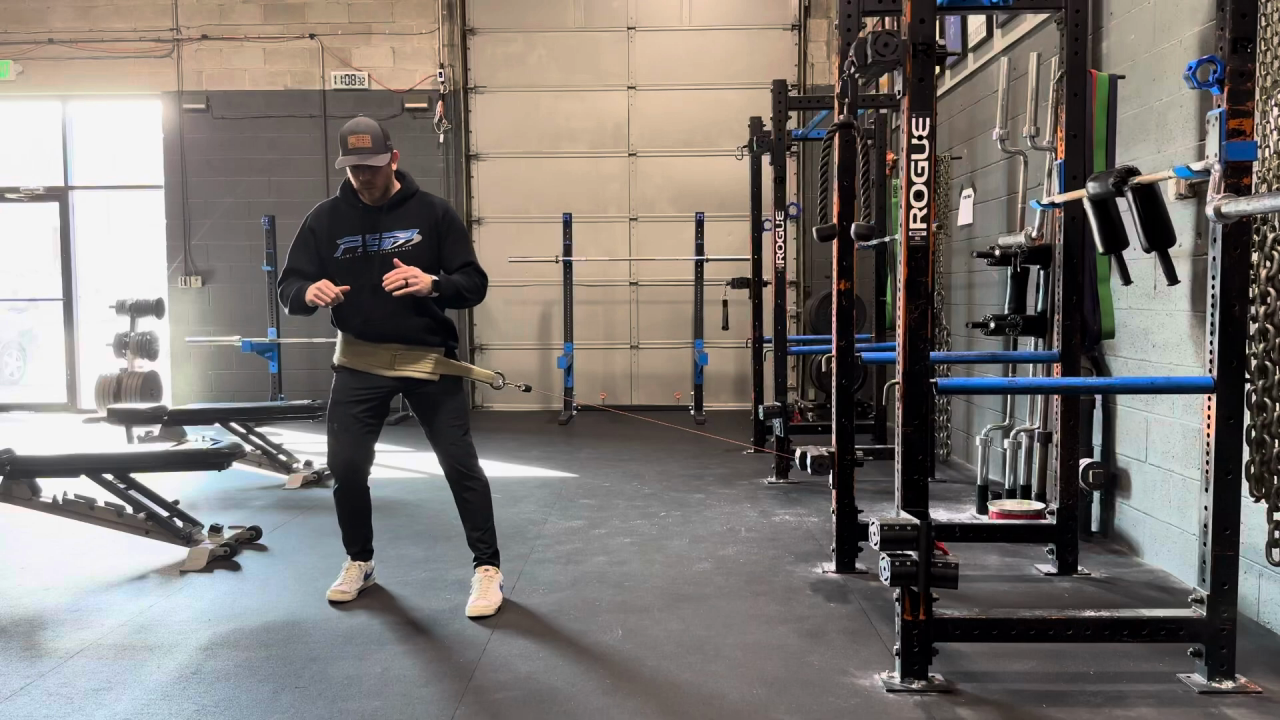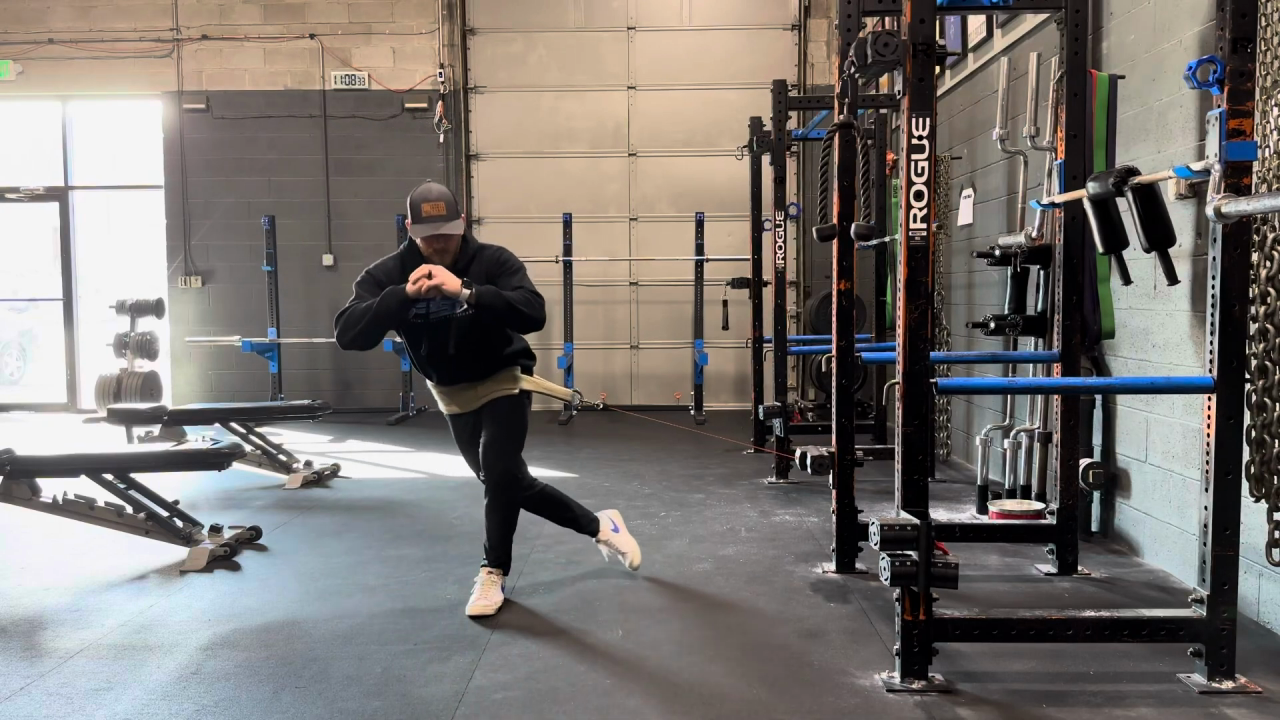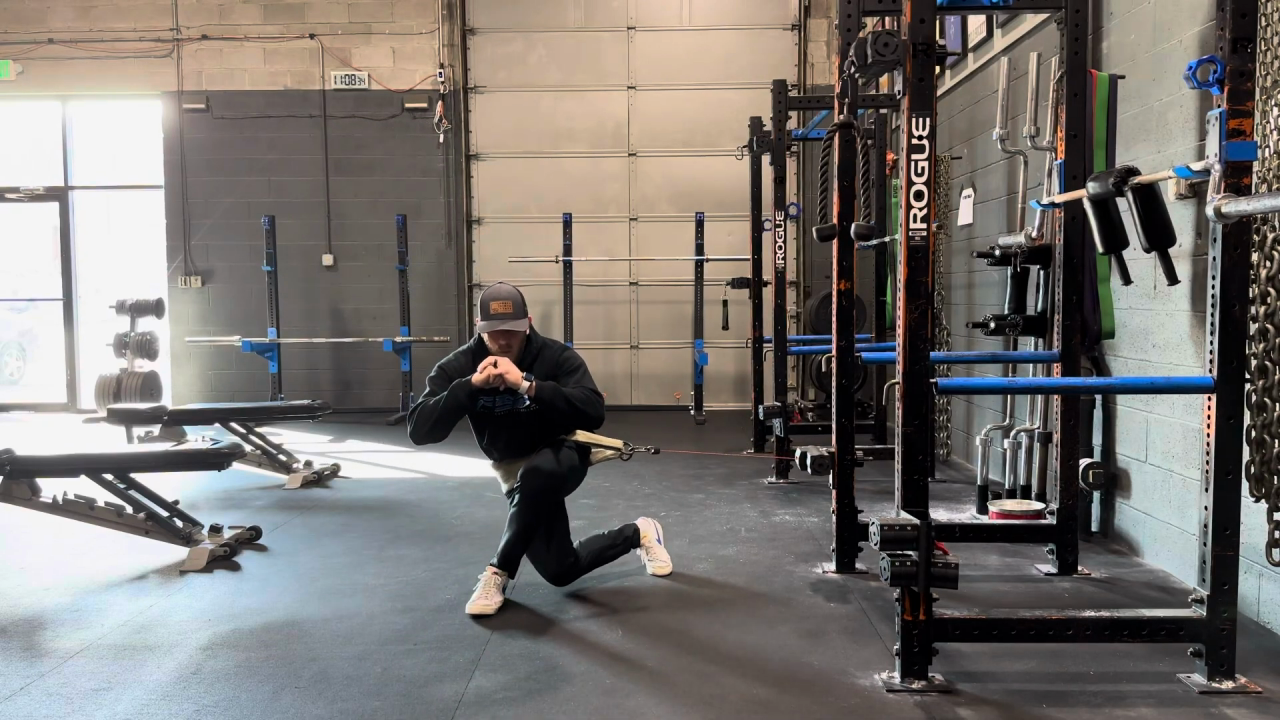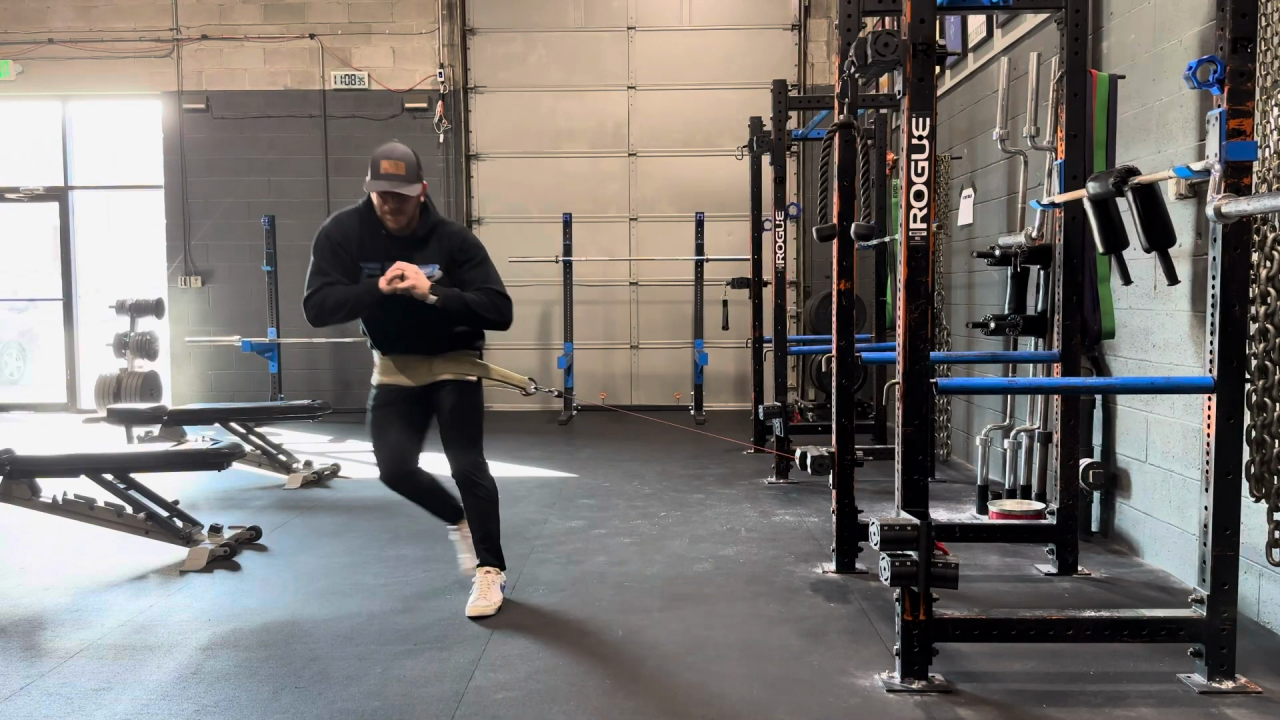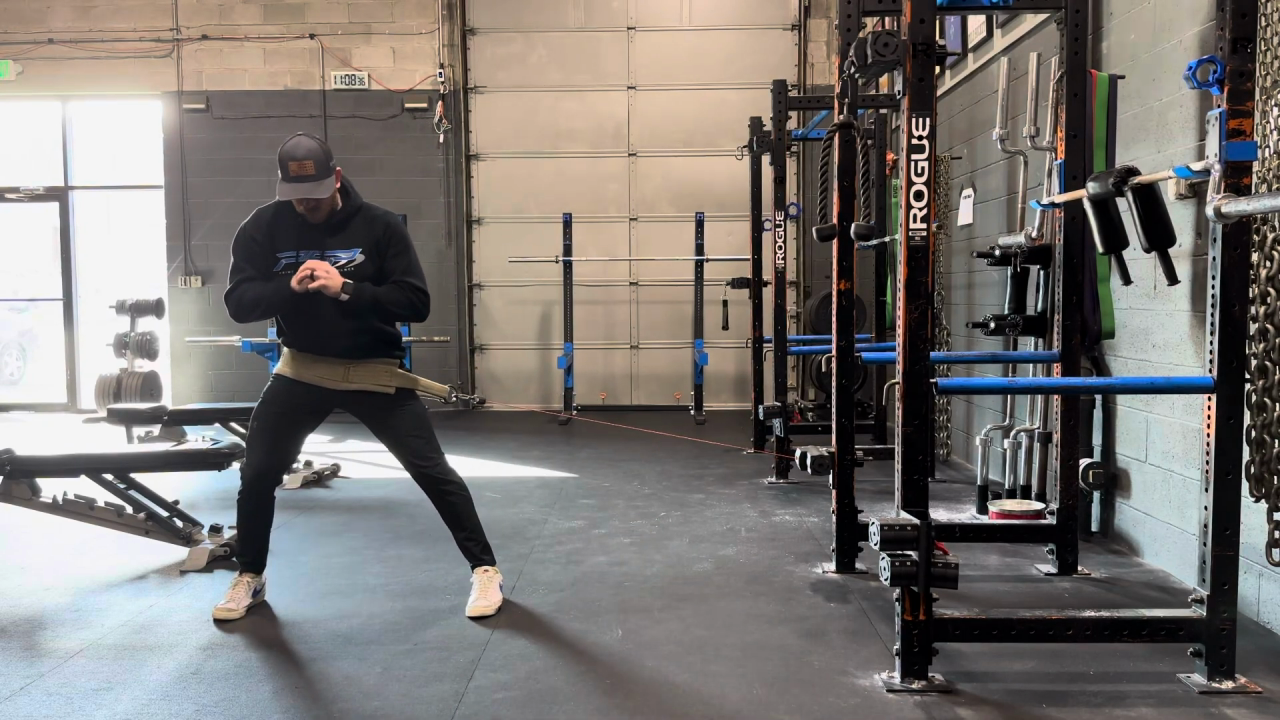
dt=1s
person 1, frame 1
left shoulder: (433, 213)
right shoulder: (325, 219)
left elbow: (474, 286)
right elbow: (288, 289)
left wrist: (432, 285)
right wrist: (309, 292)
right hip: (360, 361)
left knee: (460, 463)
right knee: (345, 467)
left ankle: (487, 569)
right ankle: (359, 562)
person 1, frame 2
left shoulder: (493, 261)
right shoulder: (387, 275)
left elbow: (533, 315)
right elbow: (347, 336)
left wrist: (464, 291)
right wrist: (403, 295)
left hip: (503, 380)
right hip: (454, 395)
left knee: (498, 471)
right knee: (512, 484)
left ankle: (493, 573)
right ankle: (599, 526)
person 1, frame 3
left shoulder: (557, 356)
right shoulder: (458, 367)
left elbow: (593, 413)
right elbow: (419, 431)
left wrist: (526, 384)
right wrist: (470, 385)
left hip: (562, 454)
right hip: (514, 472)
left knee: (537, 478)
right knee: (560, 571)
left ankle: (498, 573)
right ankle: (638, 533)
person 1, frame 4
left shoulder: (453, 239)
right shoulder: (342, 233)
left elbow: (498, 312)
right elbow: (317, 307)
left wrist: (431, 293)
right wrist: (376, 289)
left hip: (451, 362)
right hip: (393, 365)
left knee: (468, 466)
right knee: (395, 471)
left ankle: (490, 571)
right ankle: (460, 521)
person 1, frame 5
left shoulder: (380, 226)
right shoulder: (263, 228)
left elbow: (416, 303)
right elbow: (239, 304)
left wrist: (346, 288)
right wrist: (290, 287)
left hip: (373, 369)
right hip: (301, 366)
left knee: (432, 470)
right knee: (258, 473)
left ankle: (485, 569)
right ankle: (249, 577)
